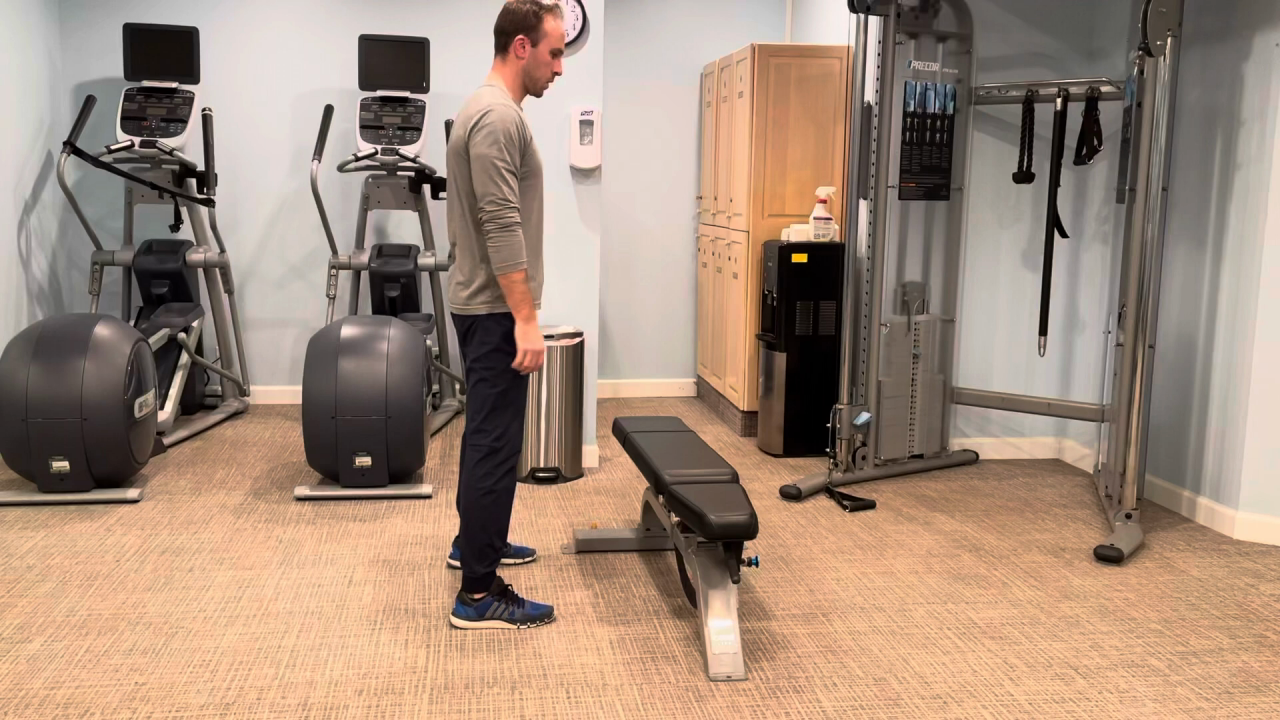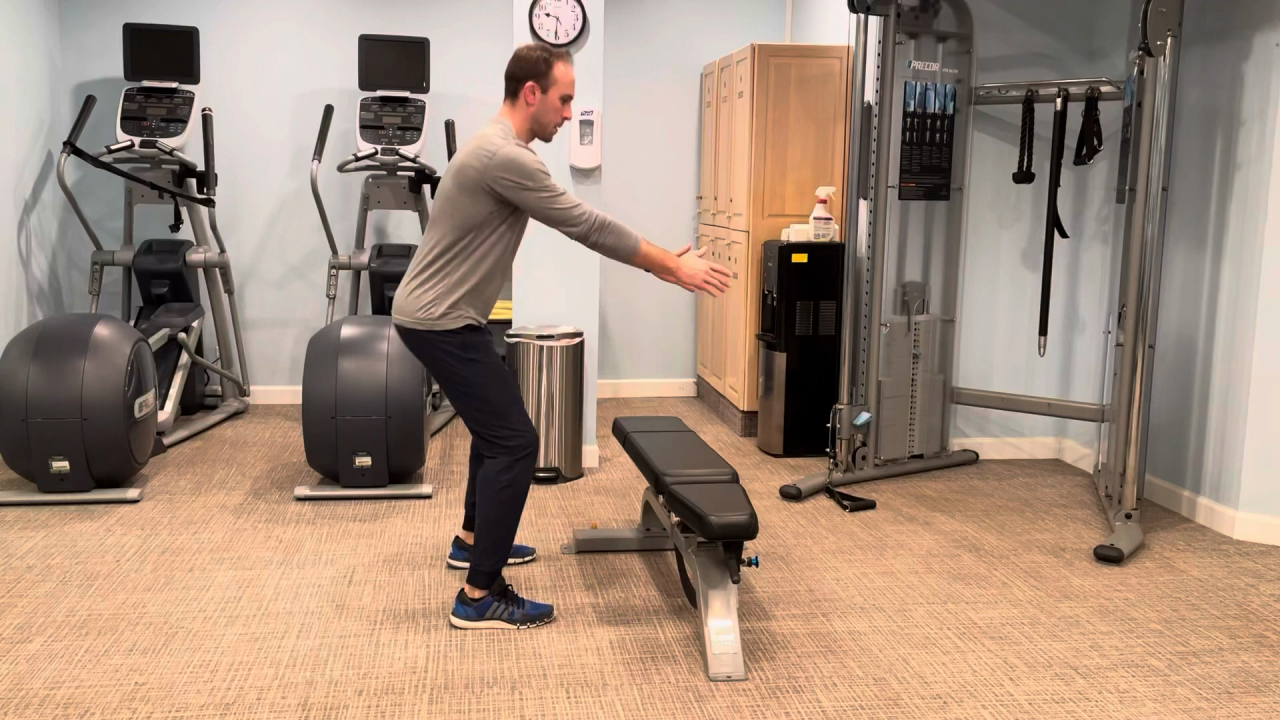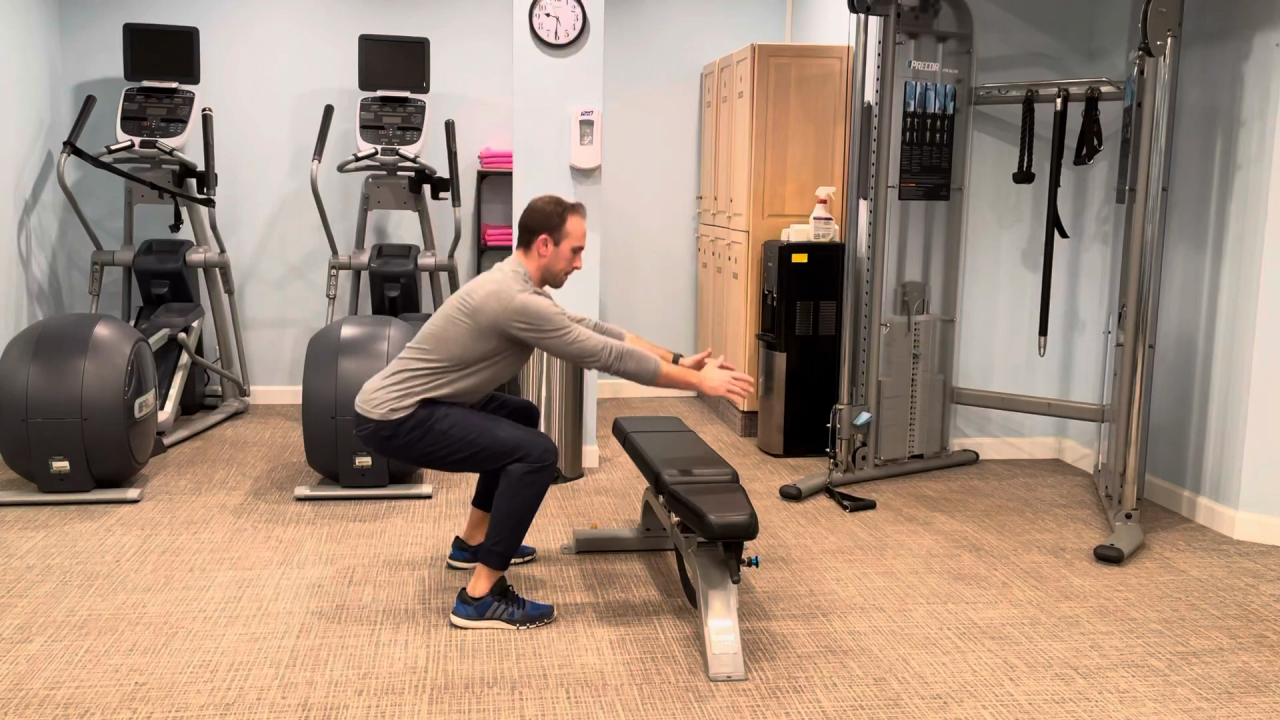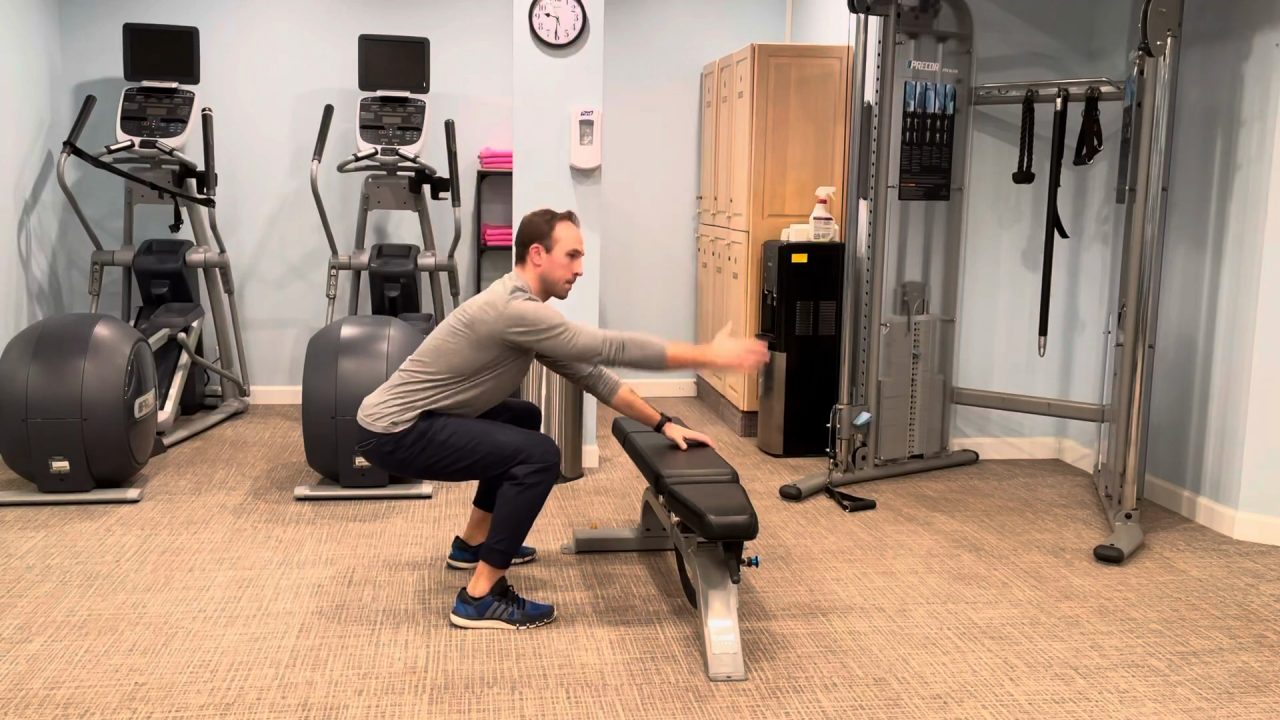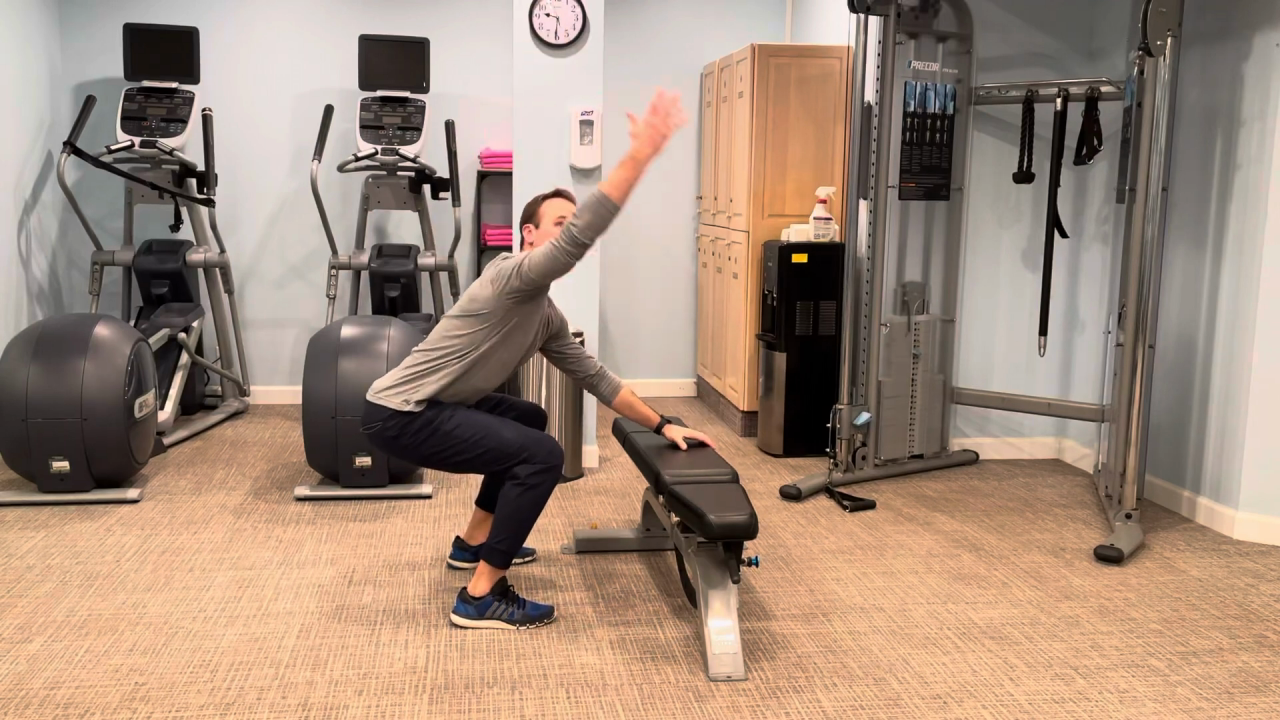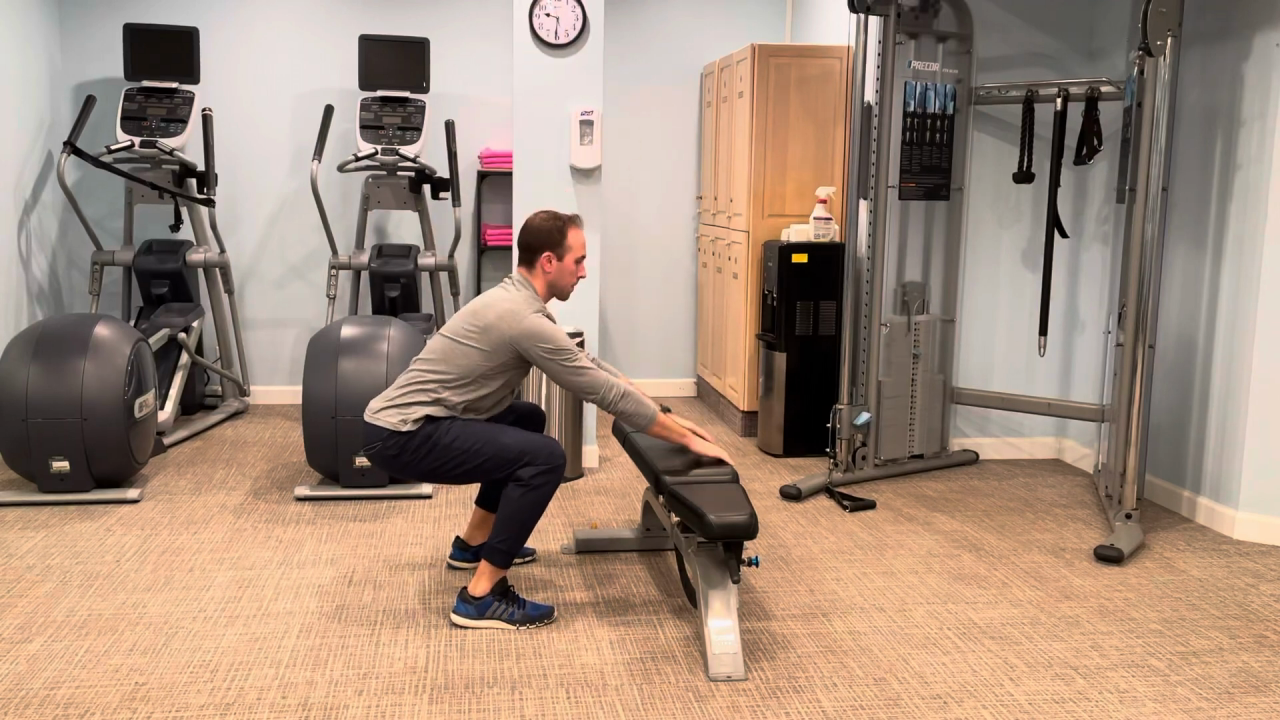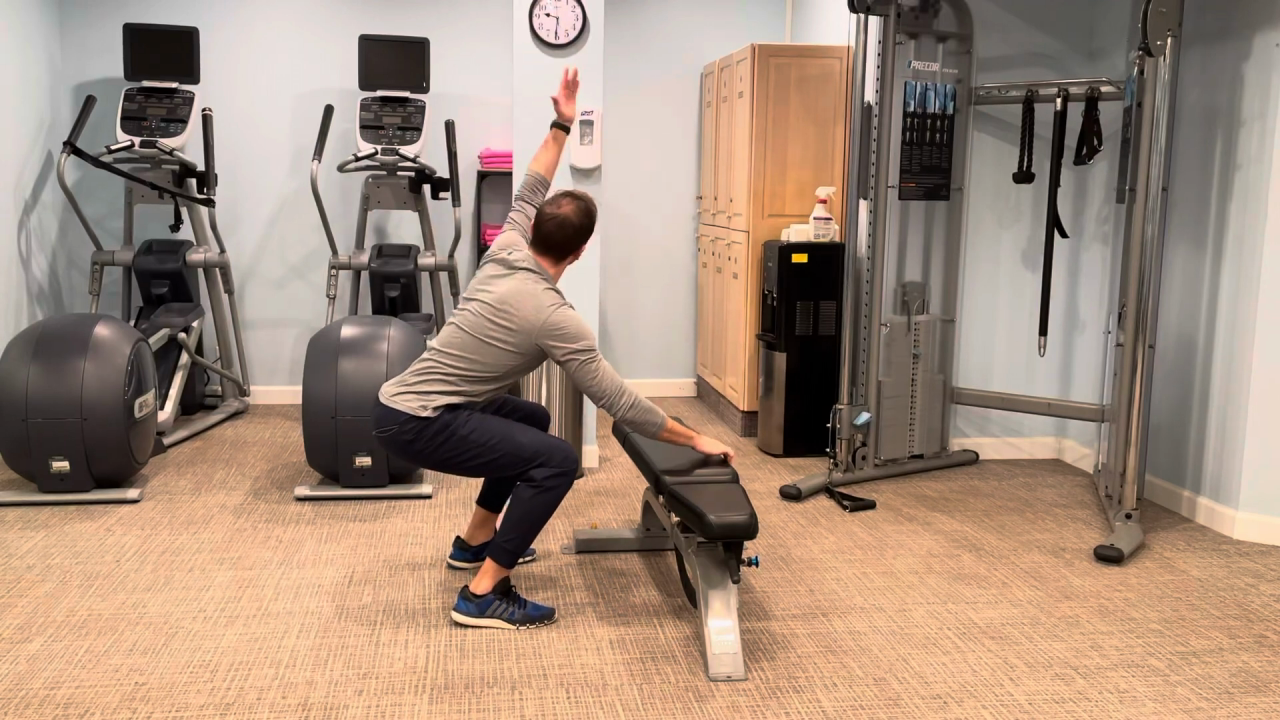
dt=0.7s
person 1, frame 1
left shoulder: (489, 109)
right shoulder: (498, 117)
right elbow: (502, 228)
right wrist: (524, 319)
left hip: (486, 303)
right hip: (495, 309)
left knee: (487, 430)
right knee: (496, 438)
left ankle: (474, 539)
right ankle: (478, 593)
person 1, frame 2
left shoulder: (501, 150)
right shoulder: (503, 156)
left elbow: (582, 222)
right elbow: (587, 225)
left wrist: (662, 259)
right wrist: (674, 268)
left hip: (440, 313)
right hip: (438, 320)
left knee: (498, 421)
right knee: (514, 440)
left ankle: (473, 537)
right ankle: (479, 597)
person 1, frame 3
left shoulder: (516, 286)
right shoulder: (516, 302)
left elbow: (593, 330)
right elbow: (606, 356)
left wrist: (678, 359)
right wrist: (698, 382)
left hip: (406, 401)
right hip: (393, 418)
left knee: (520, 419)
right knee: (535, 453)
left ankle: (473, 541)
right ankle: (481, 596)
person 1, frame 4
left shoulder: (525, 310)
right shoulder: (515, 311)
left elbow: (590, 371)
right elbow: (613, 348)
left wrist: (662, 423)
right wrist: (709, 355)
left hip: (410, 418)
right hip: (392, 433)
left knee: (523, 420)
right knee: (538, 456)
left ankle: (473, 542)
right ankle: (481, 597)
person 1, frame 5
left shoulder: (545, 315)
right shoulder: (510, 277)
left elbow: (594, 376)
right elbow: (576, 235)
left wrist: (661, 424)
right wrist: (639, 153)
left hip: (431, 407)
right hip: (399, 415)
left knee: (528, 421)
right knee: (540, 455)
left ankle: (474, 542)
right ankle: (480, 596)
person 1, frame 6
left shoulder: (517, 301)
right shoulder: (524, 320)
left elbow: (592, 371)
right elbow: (607, 392)
left wrist: (668, 416)
right wrist: (687, 438)
left hip: (406, 421)
right hip: (399, 437)
left knee: (527, 420)
right knee: (543, 457)
left ankle: (474, 542)
right ankle: (481, 597)
person 1, frame 7
left shoulder: (502, 257)
right shoulder: (551, 316)
left elbow: (530, 192)
right elbow: (618, 400)
left wrist: (562, 124)
right wrist: (695, 440)
left hip: (408, 403)
right hip: (414, 423)
left knee: (531, 423)
right knee: (556, 461)
left ankle: (475, 541)
right ankle: (482, 594)
